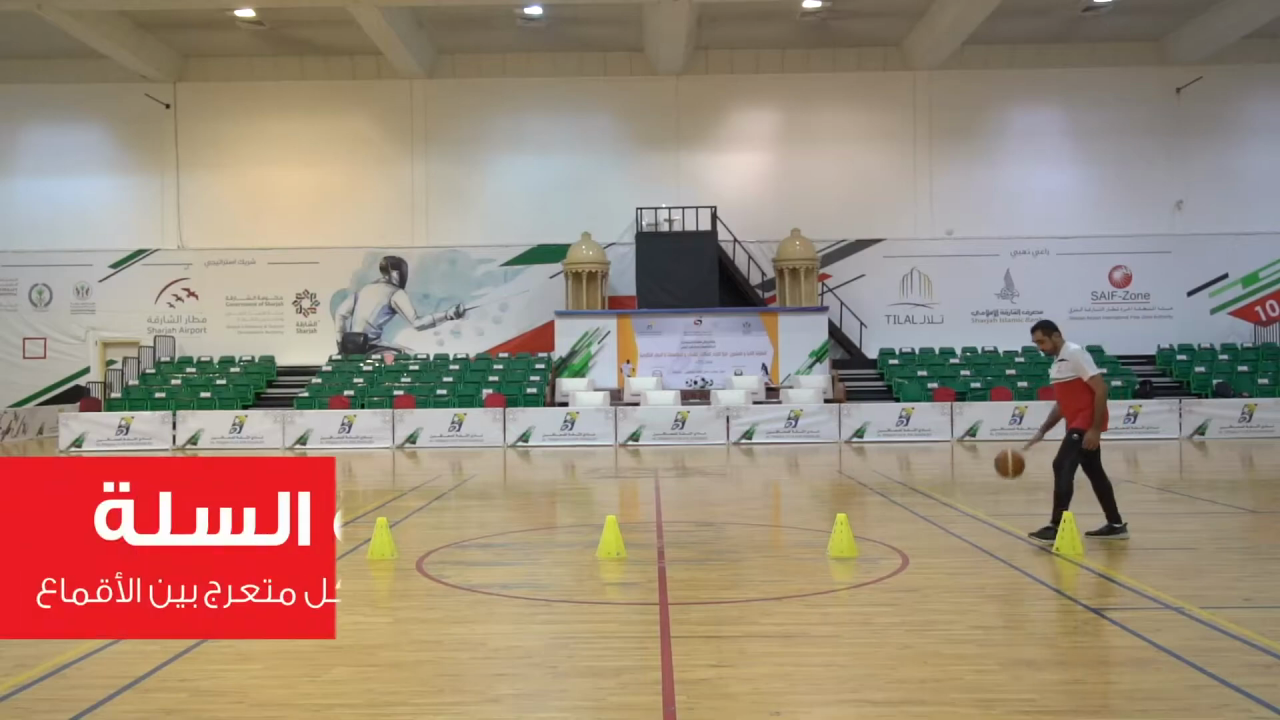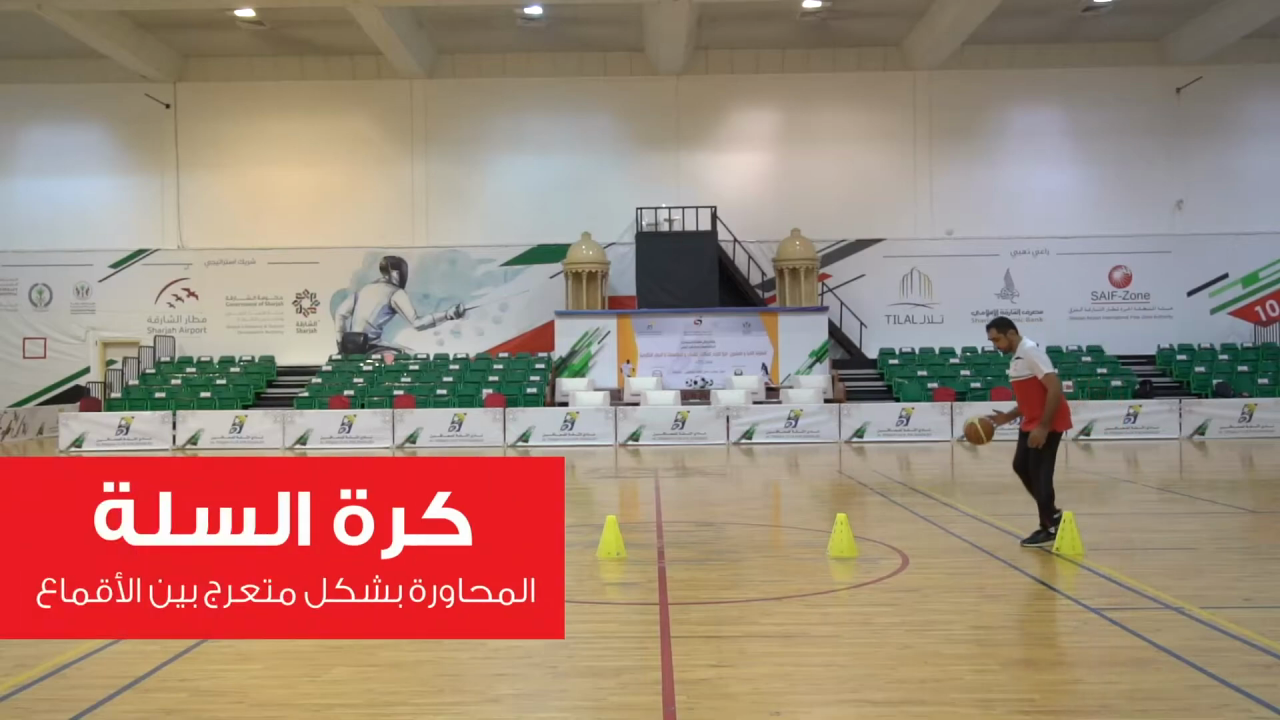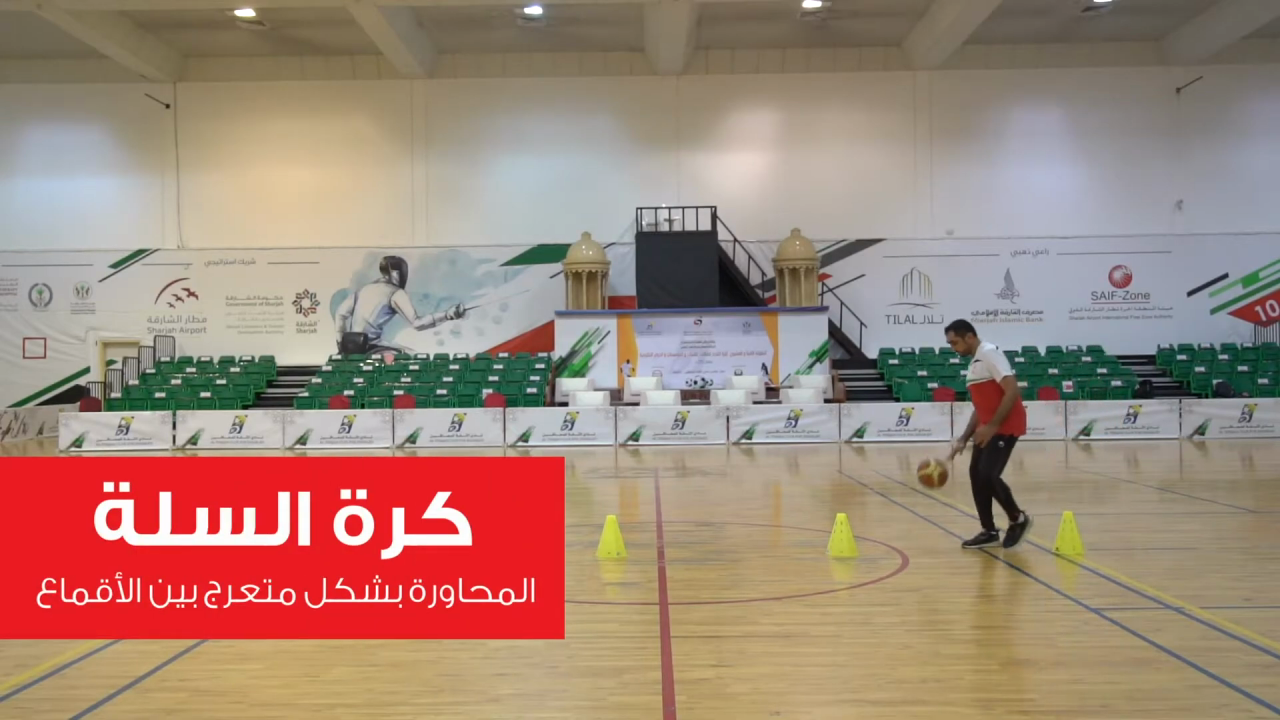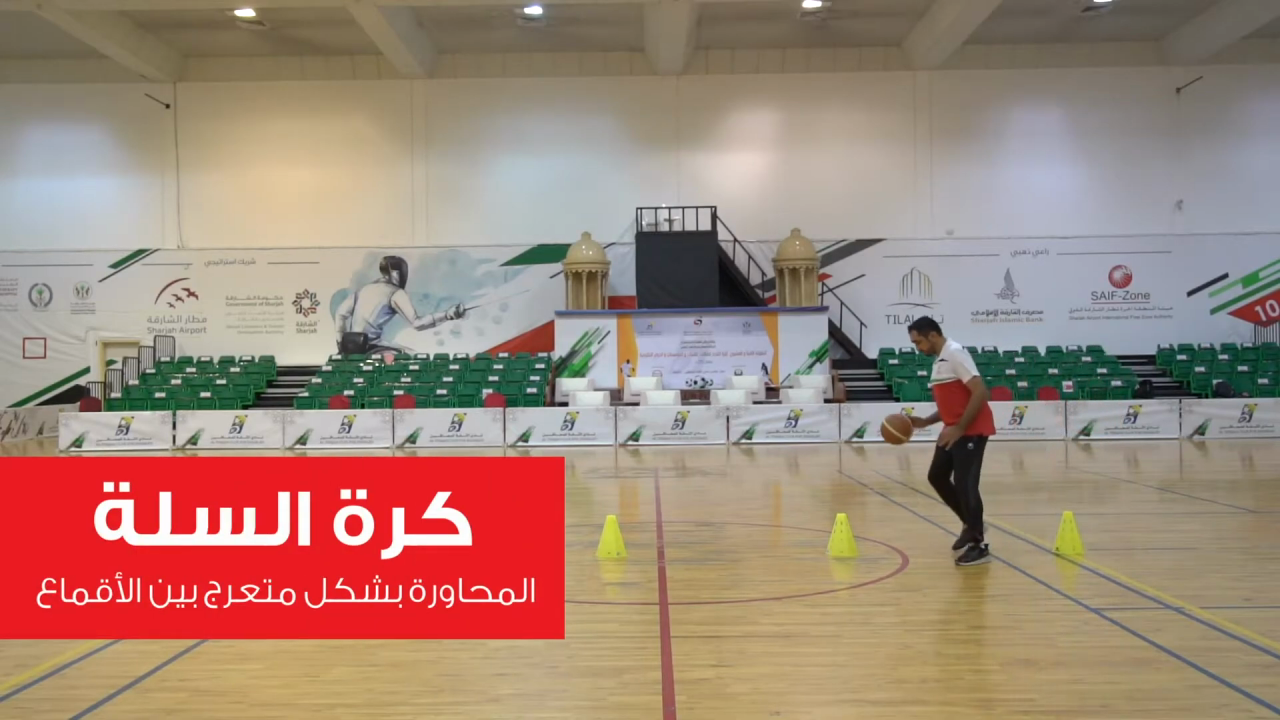
dt=0.4s
person 1, frame 1
left shoulder: (1076, 354)
right shoulder: (1058, 362)
left elbow: (1101, 390)
right elbow: (1063, 403)
left wrist: (1095, 429)
right wrist: (1042, 431)
left hip: (1087, 425)
right hip: (1078, 424)
left knee: (1062, 466)
right knee: (1094, 471)
left ankle: (1057, 527)
right ankle: (1116, 524)
person 1, frame 2
left shoulder: (1030, 351)
right shoulder: (1017, 357)
left elbow: (1055, 388)
left wrist: (1043, 427)
right wrist: (1009, 416)
left hip: (1048, 423)
right hip: (1032, 422)
left knee: (1040, 473)
right knee: (1021, 467)
left ankle: (1048, 529)
right ankle: (1052, 515)
person 1, frame 3
left shoulder: (990, 354)
right shoulder: (975, 362)
left elbow: (1012, 391)
left wrist: (992, 426)
right wrist: (964, 439)
left hip: (1006, 427)
right hip: (989, 427)
left knee: (988, 474)
right knee: (976, 474)
left ankle: (1017, 518)
right ankle: (989, 531)
person 1, frame 4
left shoulder: (955, 354)
right shoulder: (939, 362)
left elbow: (980, 392)
left wrist: (959, 428)
right wrist: (924, 422)
left hip: (972, 430)
right hip: (954, 430)
left knee: (965, 482)
right knee: (936, 476)
left ankle: (978, 544)
right ankle: (971, 524)
